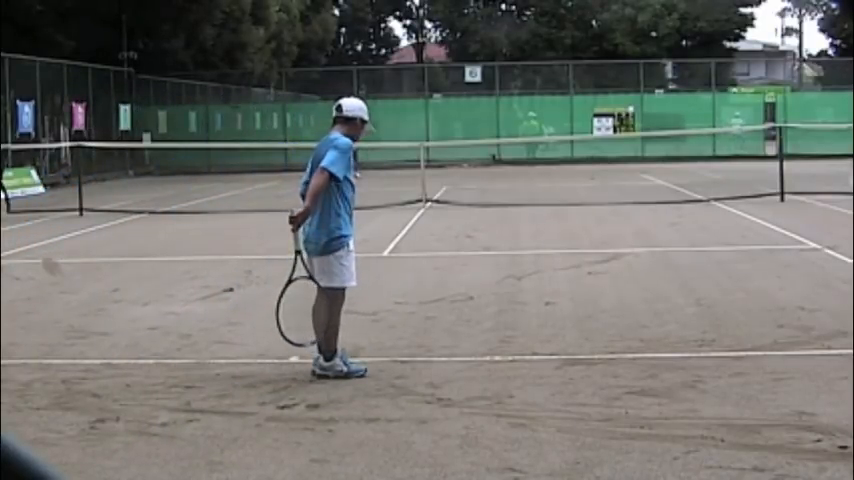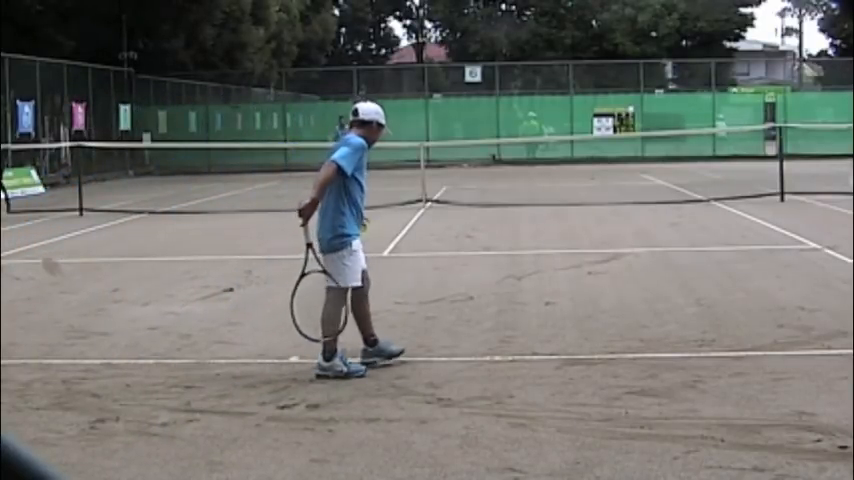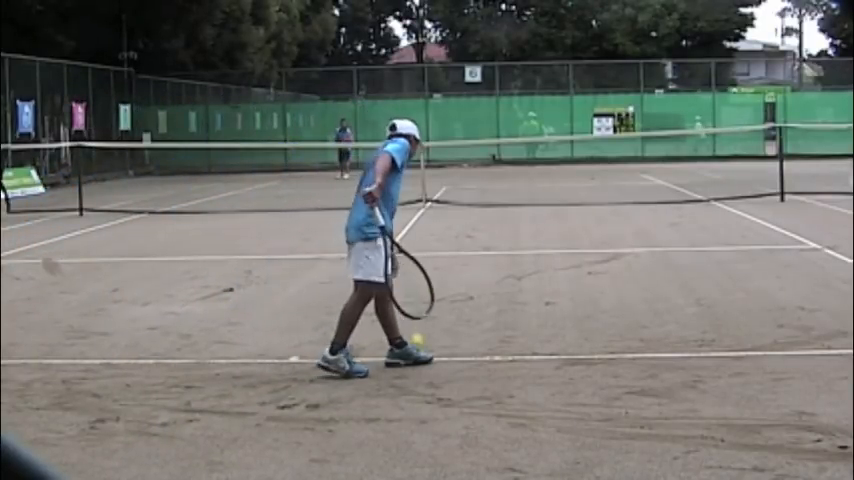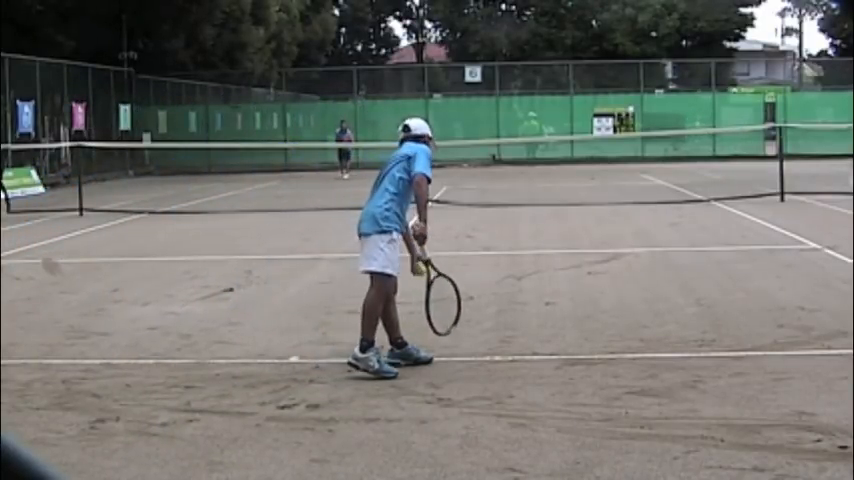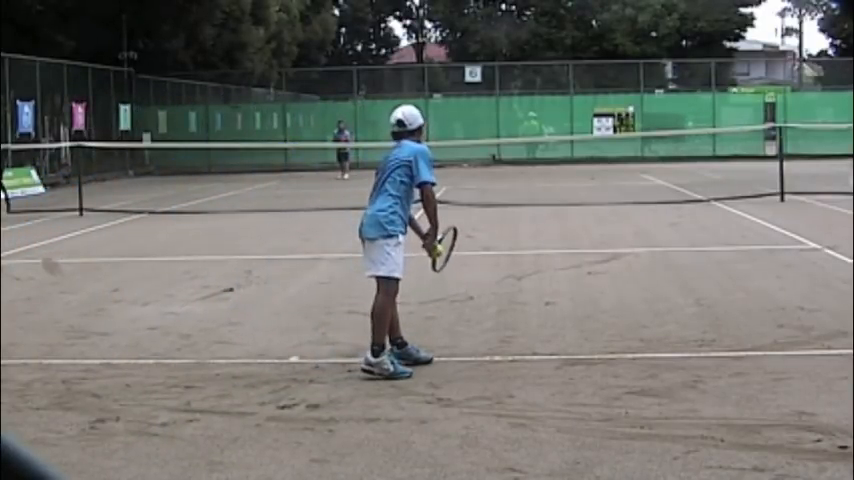
dt=0.4s
person 1, frame 1
left shoulder: (322, 146)
right shoulder: (343, 144)
left elbow: (305, 188)
right elbow: (321, 176)
right wrist: (307, 209)
left hip: (316, 233)
right hip: (335, 234)
left knee: (325, 295)
right knee: (334, 296)
left ankle: (325, 355)
right ankle: (330, 361)
person 1, frame 2
left shoulder: (347, 144)
right shoulder: (356, 143)
right elbow: (329, 169)
right wrist: (313, 200)
left hip: (344, 231)
right hip: (341, 233)
left knee: (361, 286)
right knee: (338, 293)
left ankle: (372, 346)
right ankle: (329, 360)
person 1, frame 3
left shoulder: (387, 151)
right shoulder: (400, 145)
right elbow: (384, 159)
right wrist: (377, 184)
left hip: (370, 228)
right hip: (369, 228)
left knee: (383, 290)
right knee: (364, 290)
left ankle: (398, 347)
right ankle: (335, 353)
person 1, frame 4
left shoulder: (401, 156)
right shoulder: (420, 150)
right elbow: (420, 181)
left wrist: (414, 254)
right wrist: (422, 222)
left hip: (378, 223)
right hip: (382, 224)
left knee: (389, 288)
right knee: (381, 285)
left ankle: (398, 347)
right ankle: (364, 352)
person 1, frame 5
left shoulder: (393, 155)
right shoulder: (419, 151)
right elbow: (427, 193)
left wrist: (422, 234)
right wrist: (434, 229)
left hip: (375, 225)
right hip: (386, 228)
left knee: (389, 289)
right knee: (387, 289)
left ankle: (398, 347)
right ankle: (376, 356)
